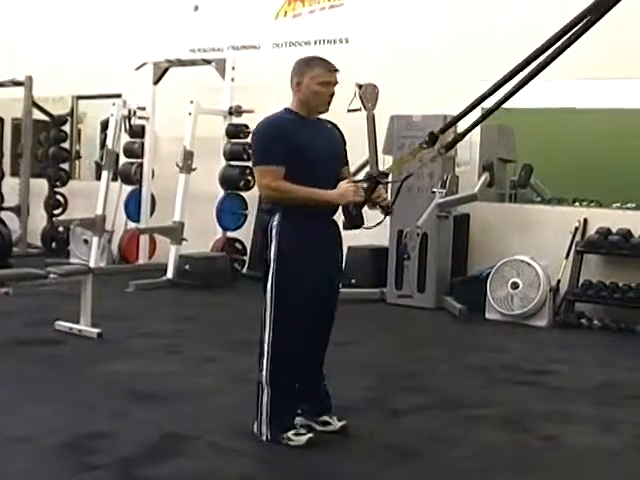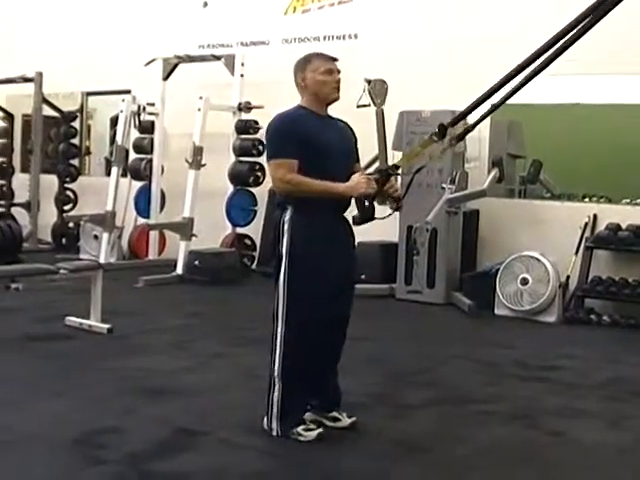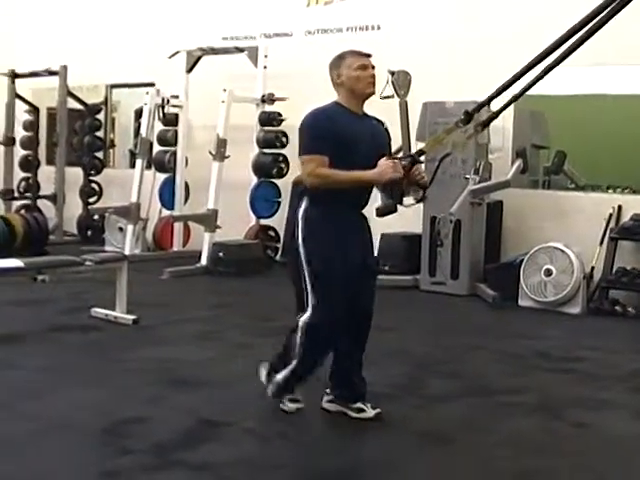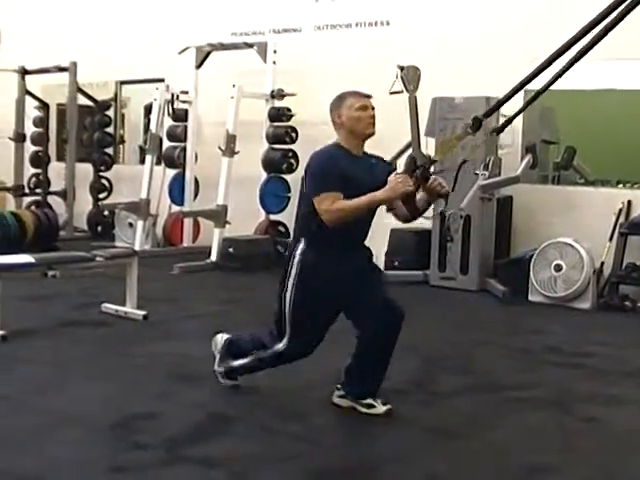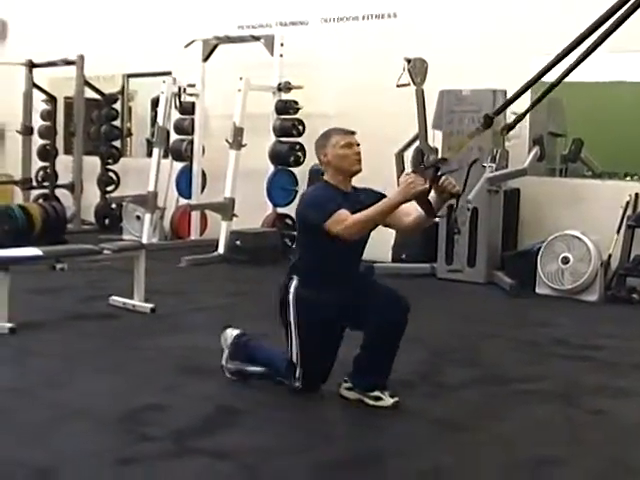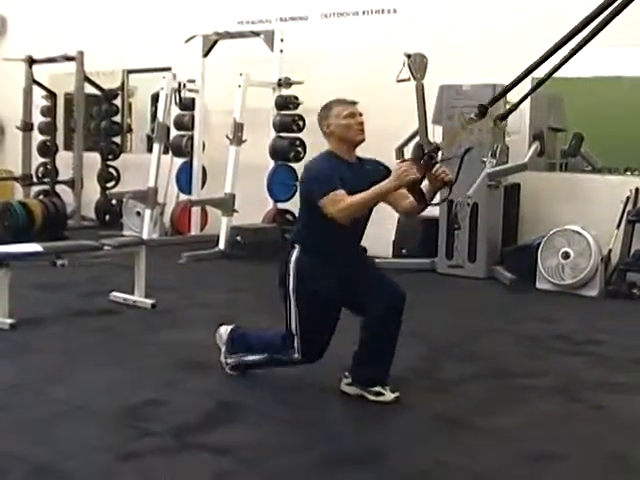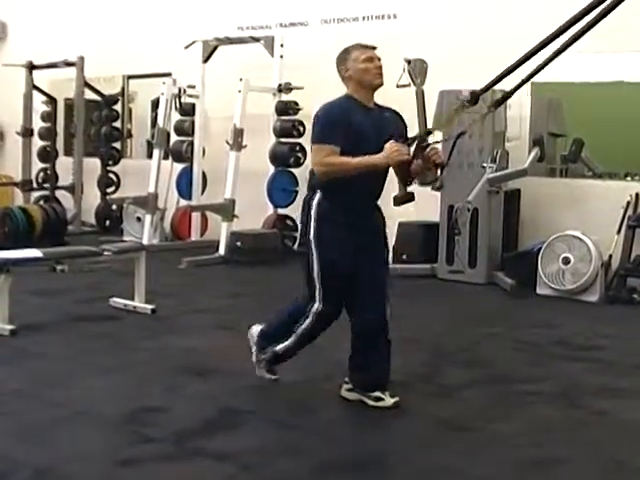
dt=0.4s
person 1, frame 1
left shoulder: (332, 132)
right shoulder: (274, 129)
left elbow: (342, 180)
right elbow: (269, 187)
left wrist: (366, 193)
right wrist: (331, 195)
left hip: (326, 234)
right hip: (291, 235)
left knee: (317, 327)
right knee: (283, 329)
left ankle: (314, 407)
right ankle: (274, 420)
person 1, frame 2
left shoulder: (343, 130)
right shoulder: (287, 124)
left elbow: (354, 178)
right elbow: (282, 180)
left wrist: (378, 187)
right wrist: (344, 188)
left hip: (338, 230)
right hip: (303, 230)
left knee: (333, 322)
right knee: (297, 325)
left ankle: (323, 403)
right ankle: (284, 415)
person 1, frame 3
left shoulder: (377, 129)
right shoulder: (322, 120)
left elbow: (387, 178)
right elbow: (312, 176)
left wrist: (409, 177)
right wrist: (373, 175)
left hip: (354, 224)
right hip: (318, 223)
left knee: (358, 312)
right knee: (325, 312)
left ankle: (344, 393)
right ankle: (279, 376)
person 1, frame 4
left shoulder: (378, 166)
right shoulder: (324, 162)
left elbow: (405, 213)
right elbow: (331, 214)
left wrist: (427, 195)
right wrist: (386, 192)
left hip: (353, 258)
right hip: (313, 260)
left knee: (387, 318)
right knee: (293, 342)
left ankle: (356, 391)
right ankle: (228, 348)
person 1, frame 5
left shoulder: (366, 198)
right shoulder: (315, 199)
left elbow: (409, 222)
right elbow: (349, 229)
left wrist: (437, 199)
right wrist: (399, 196)
left hip: (348, 286)
right hip: (307, 293)
left knee: (394, 309)
right knee: (307, 377)
left ankle: (364, 383)
right ankle: (239, 346)
person 1, frame 6
left shoulder: (372, 169)
right shoulder: (320, 169)
left elbow: (408, 206)
right elbow: (341, 211)
left wrist: (432, 187)
right wrist: (391, 184)
left hip: (349, 261)
right hip: (310, 265)
left knee: (390, 300)
right knee: (305, 348)
left ankle: (364, 379)
right ankle: (234, 341)
person 1, frame 7
left shoulder: (392, 119)
right shoulder: (334, 113)
left elbow: (405, 170)
right elbow: (322, 166)
left wrist: (426, 162)
right wrist: (378, 159)
left hip: (368, 216)
right hip: (329, 215)
left knee: (372, 303)
right knee: (325, 303)
left ankle: (365, 383)
right ankle: (268, 342)
